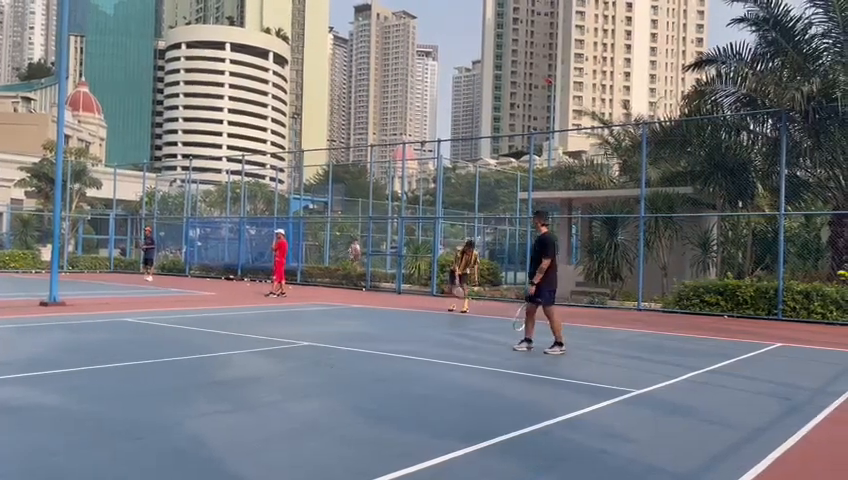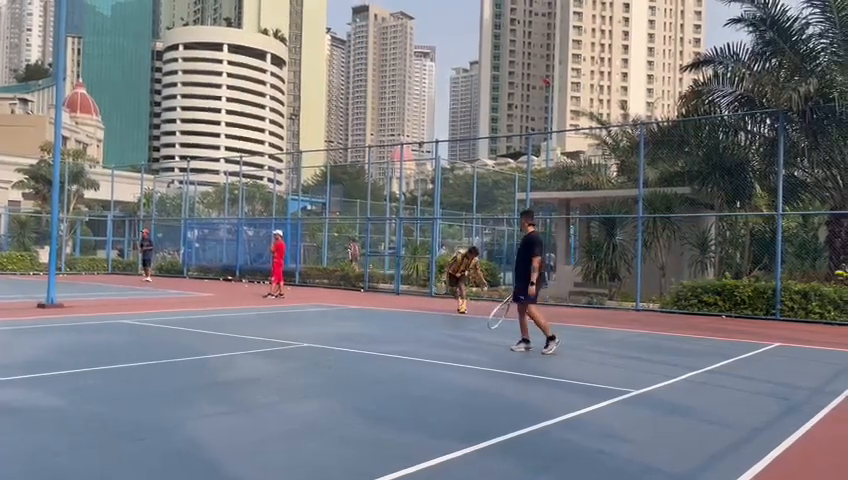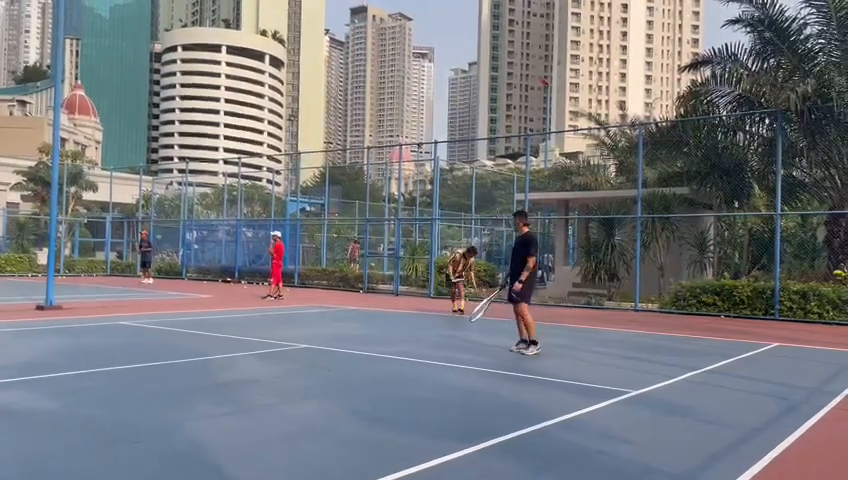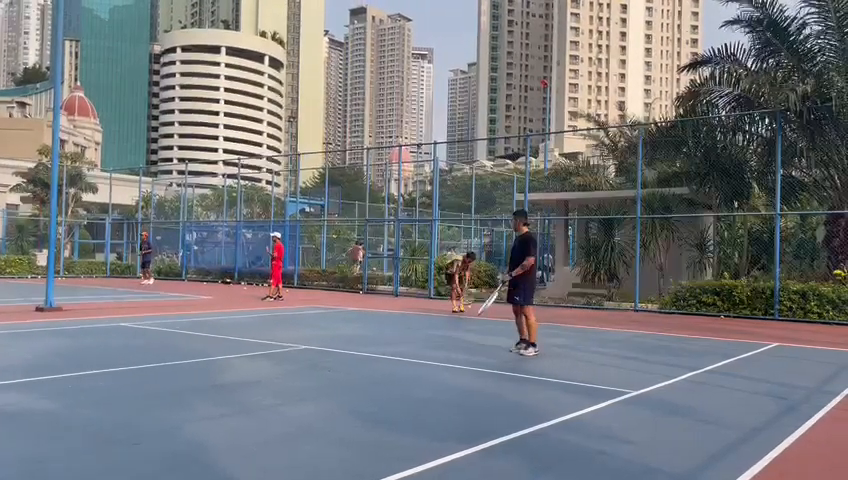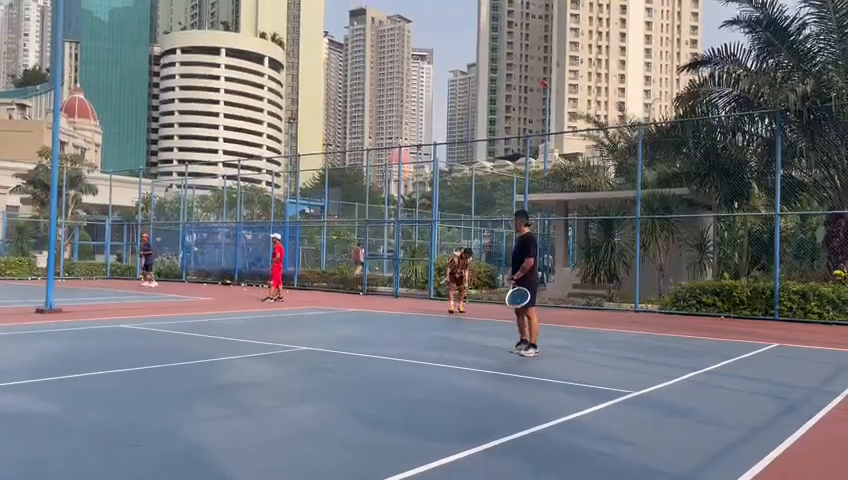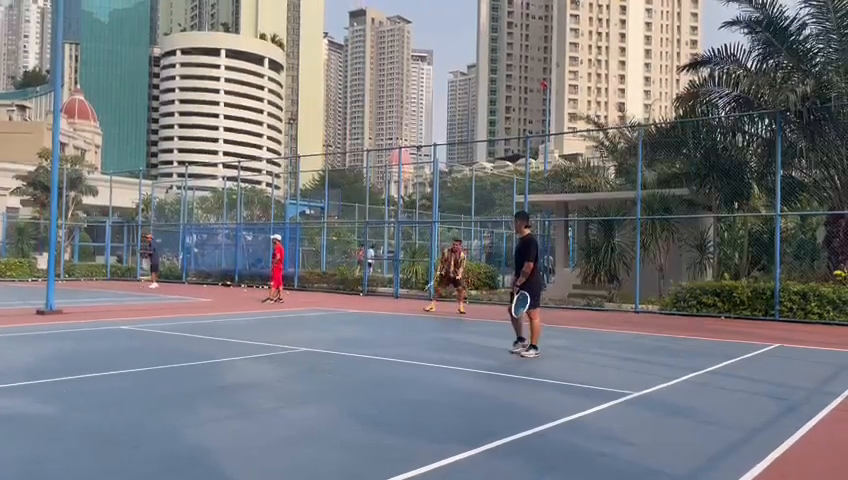
dt=0.3s
person 1, frame 1
left shoulder: (547, 239)
right shoulder: (540, 238)
left elbow: (545, 263)
left wrist: (533, 282)
left hip: (545, 284)
right hip: (538, 283)
left knee: (550, 313)
right knee: (529, 311)
left ankle: (559, 344)
right ankle: (528, 341)
person 1, frame 2
left shoulder: (534, 238)
right shoulder: (526, 238)
left elbow: (536, 262)
left wrist: (532, 283)
right wrist: (518, 282)
left hip: (529, 282)
right hip: (521, 281)
left knee: (531, 311)
right knee: (521, 311)
left ankle: (552, 338)
right ankle: (525, 341)
person 1, frame 3
left shoulder: (530, 238)
right shoulder: (519, 238)
left elbow: (531, 262)
left wrist: (520, 281)
right wrist: (509, 278)
left hip: (524, 281)
right hip: (515, 280)
left knee: (522, 311)
right knee: (517, 311)
left ankle: (534, 343)
right ankle: (523, 341)
person 1, frame 4
left shoulder: (529, 238)
right shoulder: (518, 238)
left elbow: (529, 261)
left wrist: (512, 274)
right wrist: (509, 275)
left hip: (525, 282)
right hip: (515, 282)
left knee: (527, 313)
right knee: (517, 312)
left ankle: (533, 345)
right ankle: (523, 341)
person 1, frame 5
left shoulder: (529, 239)
right shoulder: (519, 238)
left elbow: (529, 262)
left wrist: (514, 277)
right wrist: (513, 277)
left hip: (528, 283)
right hip: (519, 282)
left knee: (530, 313)
right knee: (519, 312)
left ankle: (533, 346)
right ankle: (524, 341)
person 1, frame 6
left shoulder: (530, 241)
right shoulder: (521, 240)
left elbow: (529, 266)
left wrist: (518, 283)
right wrist: (515, 280)
left hip: (531, 284)
right hip: (521, 284)
left knee: (532, 315)
right knee: (512, 310)
left ankle: (534, 347)
right ankle: (521, 340)
